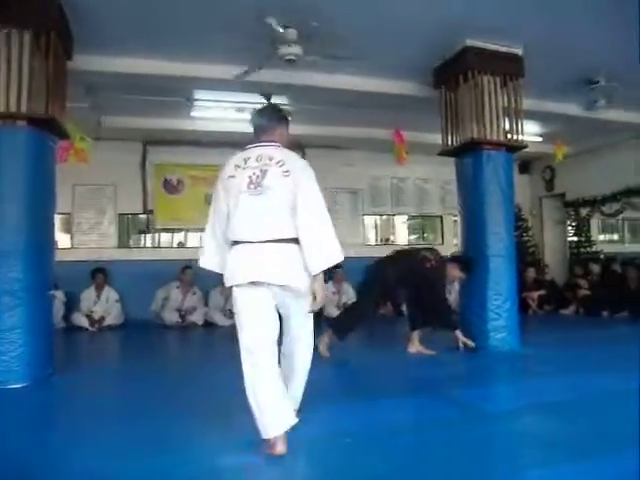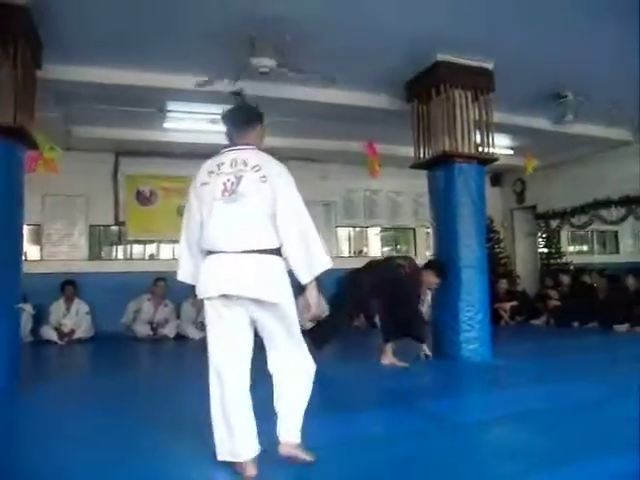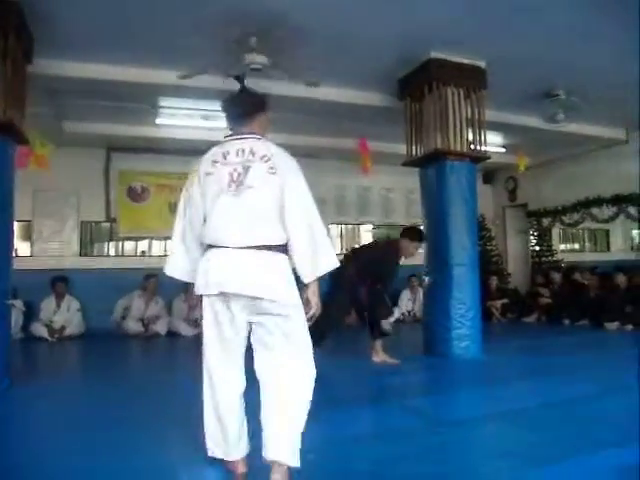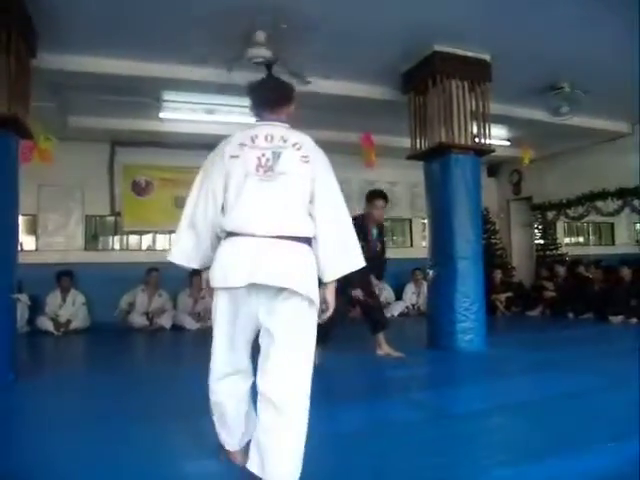
dt=0.2s
person 1, frame 1
left shoulder: (231, 167)
right shoulder: (294, 164)
left elbow: (218, 223)
right elbow: (312, 219)
left wrist: (222, 270)
right wrist: (318, 273)
left hip: (244, 261)
right hip: (287, 260)
left knee: (257, 350)
right knee: (298, 340)
left ankle: (274, 434)
right ankle: (288, 408)
person 1, frame 2
left shoulder: (205, 173)
right shoulder: (271, 168)
left elbow: (192, 233)
right elbow: (295, 226)
left wrist: (199, 282)
right wrist: (310, 282)
left hip: (219, 274)
right hip: (264, 272)
left knee: (228, 369)
right knee: (292, 357)
right ankle: (288, 439)
person 1, frame 3
left shoulder: (207, 163)
right shoulder: (279, 160)
left elbow: (190, 226)
right elbow: (303, 221)
left wrist: (194, 279)
right wrist: (312, 281)
left hip: (219, 269)
right hip: (269, 270)
left knee: (223, 369)
right knee: (290, 366)
person 1, frame 4
left shoulder: (228, 148)
right shoulder: (308, 149)
left elbow: (203, 213)
right elbow: (331, 215)
left wrist: (202, 266)
right wrist: (330, 280)
left hip: (239, 258)
right hip: (292, 263)
left knee: (229, 365)
right knee: (287, 378)
left ankle: (236, 446)
person 2, frame 1
left shoulder: (437, 261)
right shoulder: (436, 273)
right elbow: (440, 303)
right wrist: (456, 331)
left hip: (394, 276)
right hip: (382, 277)
left knee: (419, 303)
right knee: (362, 308)
left ankle: (414, 344)
right ankle: (325, 340)
person 2, frame 2
left shoulder: (411, 268)
right shoulder: (411, 281)
right elbow: (413, 314)
right wrist: (423, 343)
left hip: (368, 286)
right hip: (357, 287)
left knee: (392, 315)
right knee: (338, 319)
left ankle: (387, 355)
person 2, frame 3
left shoulder: (391, 248)
right shoulder: (390, 255)
right elbow: (381, 286)
right wrist: (384, 315)
left hip: (360, 282)
right hip: (344, 281)
left knee: (377, 317)
right knee: (332, 318)
left ankle: (378, 352)
person 2, frame 4
left shoulder: (379, 229)
right shoulder: (356, 225)
left elbow: (379, 257)
left wrist: (377, 278)
right wrist: (353, 287)
left hip: (360, 276)
right hip: (343, 276)
left knee: (374, 308)
right knee: (333, 313)
left ankle: (382, 346)
